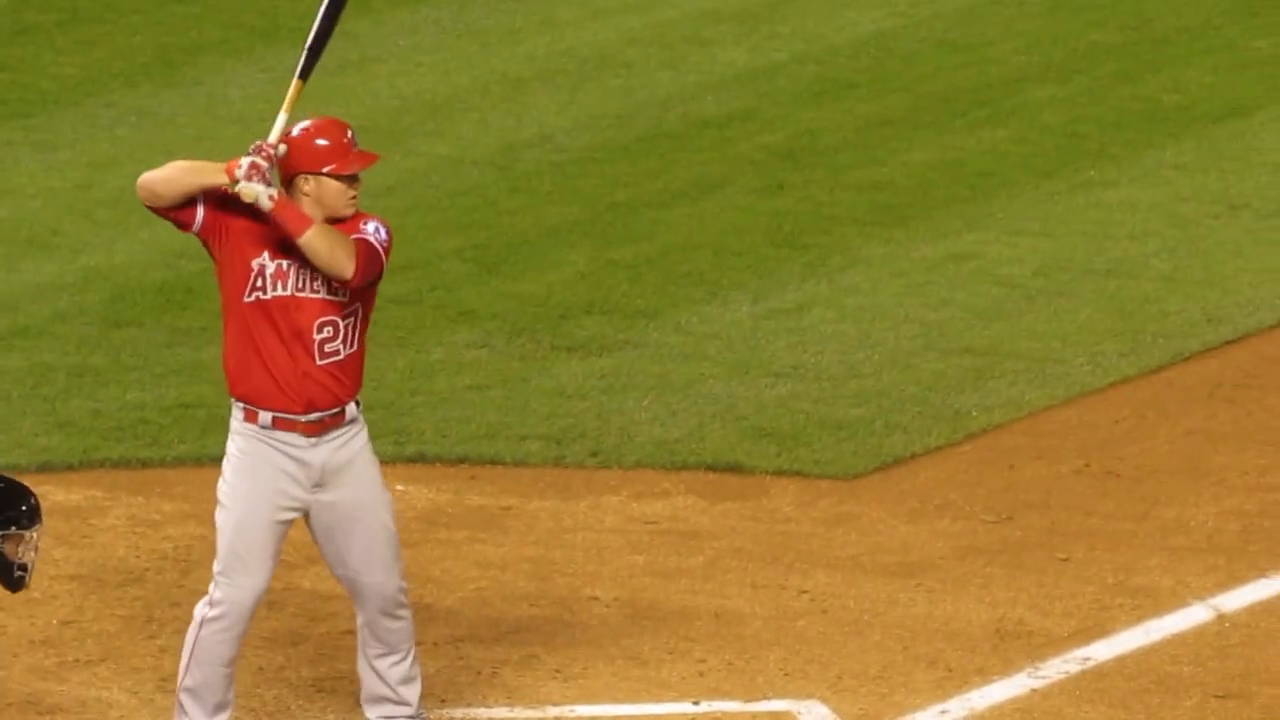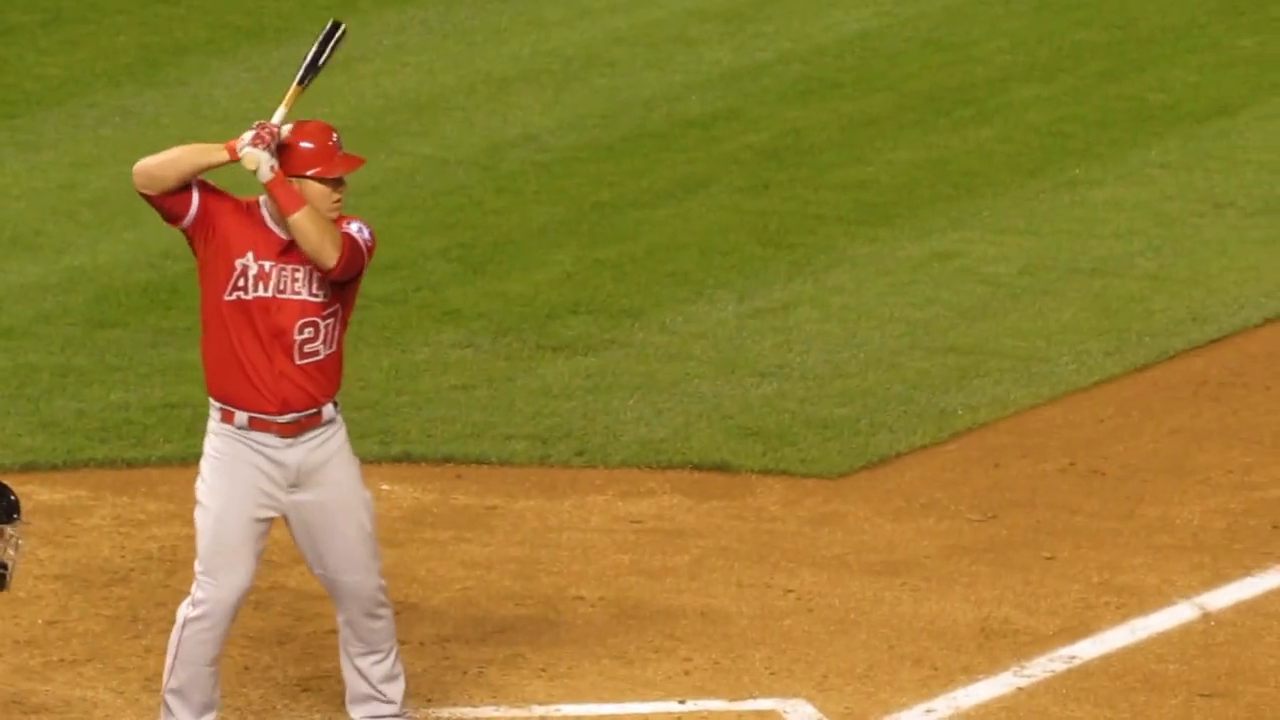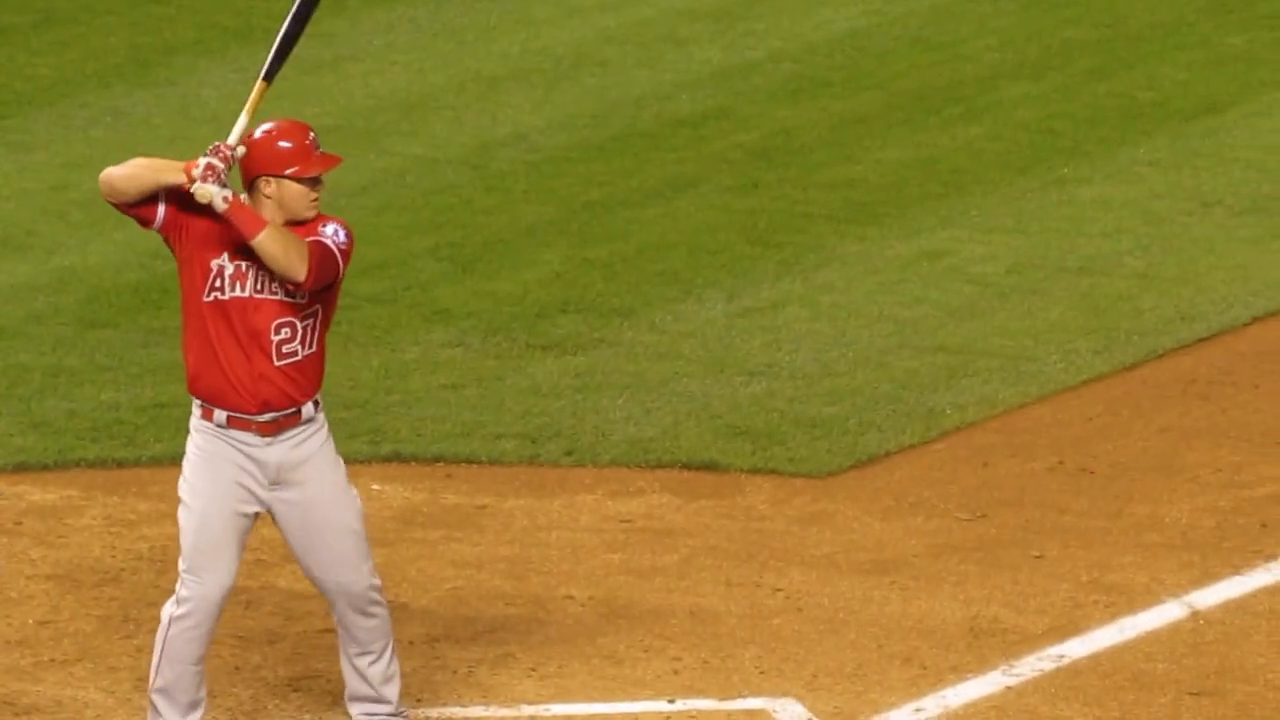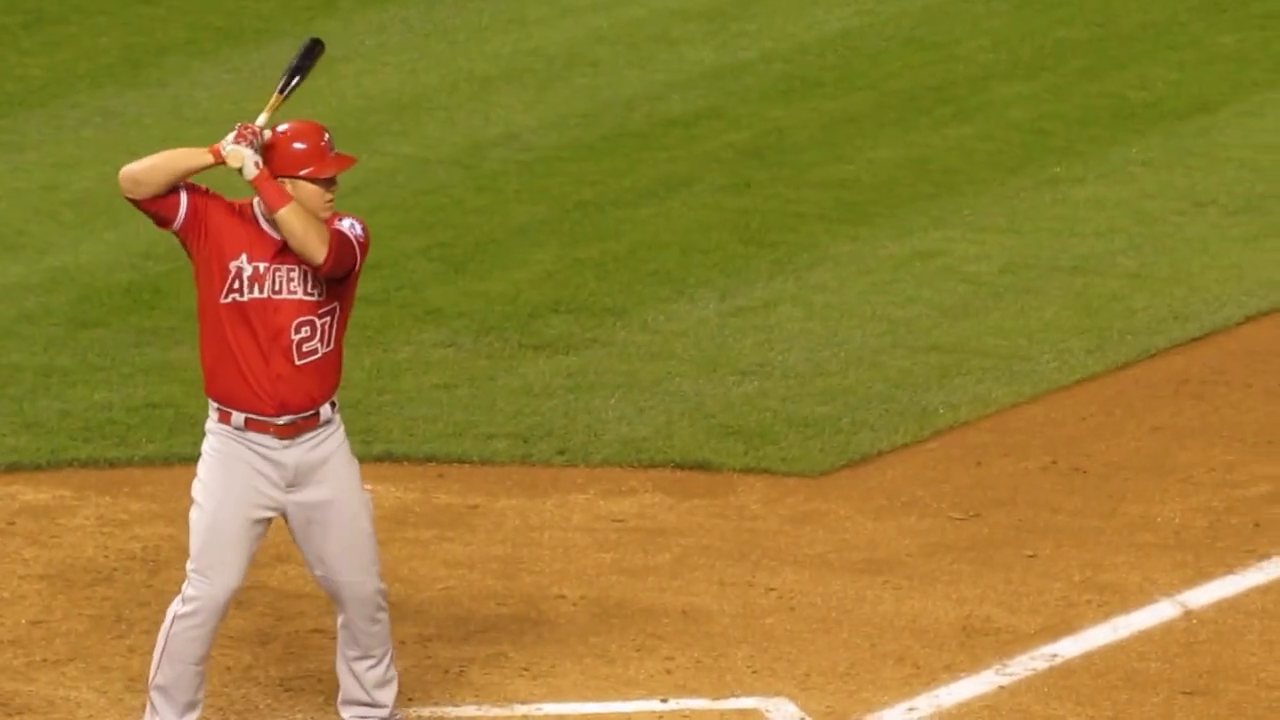
dt=0.4s
person 1, frame 1
left shoulder: (367, 232)
right shoulder: (234, 222)
left elbow: (346, 266)
right elbow: (150, 188)
left wrist: (272, 201)
right wrist: (234, 172)
left hip: (343, 442)
right hip: (262, 444)
left knee: (382, 589)
right knee: (233, 596)
person 1, frame 2
left shoulder: (351, 235)
right shoulder: (222, 220)
left elbow: (330, 256)
right elbow: (146, 175)
left wrist: (270, 176)
right wrist: (234, 150)
left hip: (321, 442)
right hip: (240, 445)
left knee: (361, 589)
right knee: (215, 595)
person 1, frame 3
left shoulder: (330, 235)
right shoulder: (195, 221)
left elbow: (300, 268)
right elbow: (112, 183)
left wrist: (228, 202)
right wrist: (190, 172)
left hip: (303, 440)
right hip: (221, 443)
left knee: (356, 585)
right knee: (199, 593)
person 1, frame 4
left shoulder: (347, 233)
right shoulder: (215, 221)
left elbow: (319, 251)
right elbow: (132, 180)
left wrist: (256, 174)
right wrist: (218, 153)
left hip: (319, 443)
right hip: (238, 444)
left knee: (360, 590)
right knee: (206, 593)
